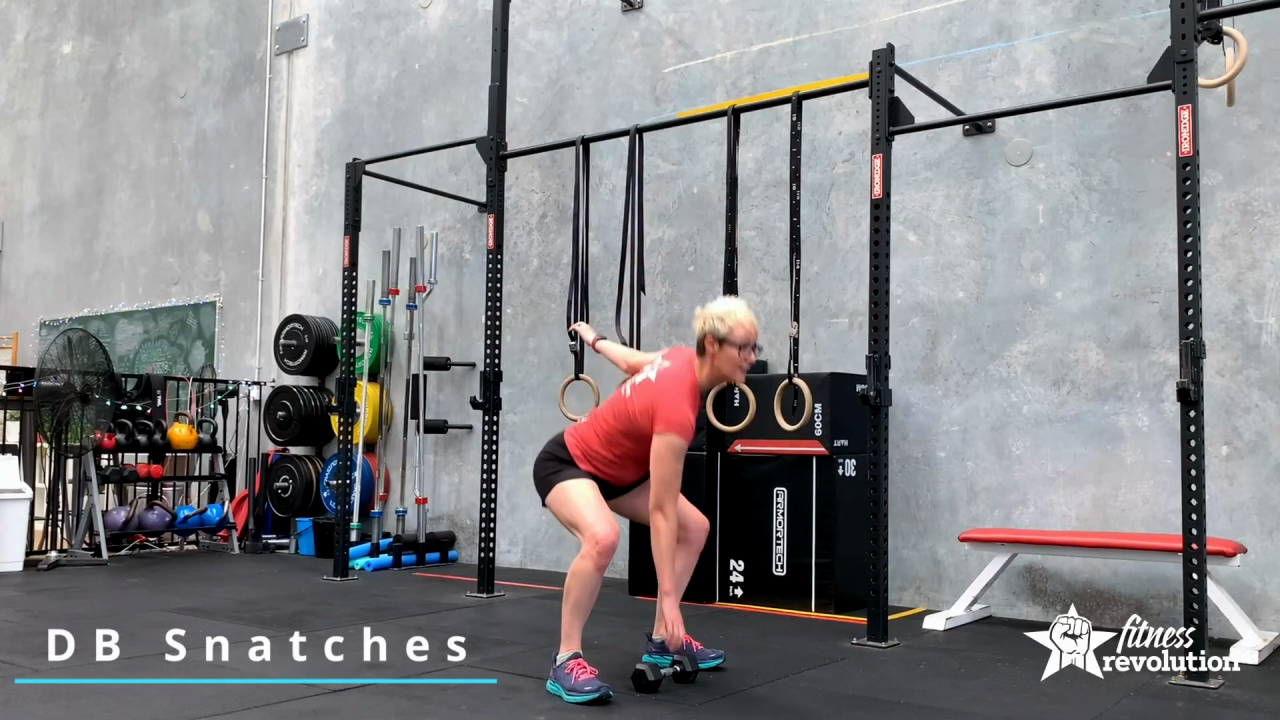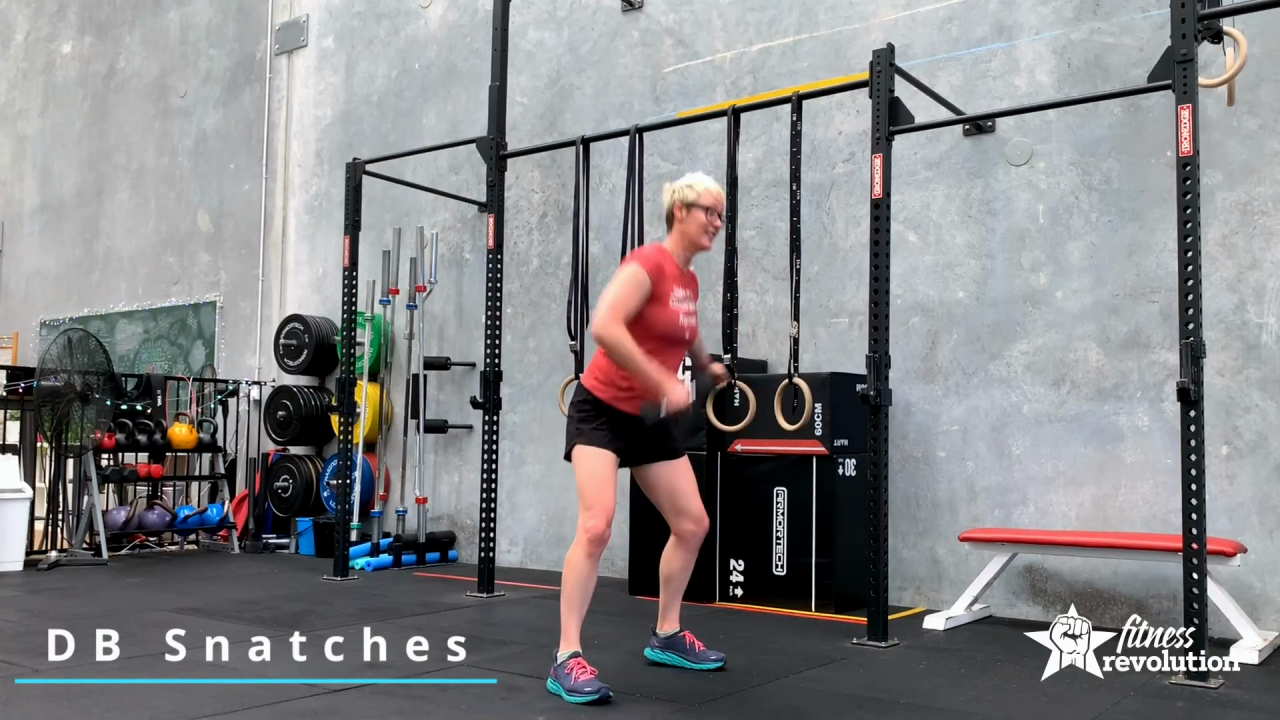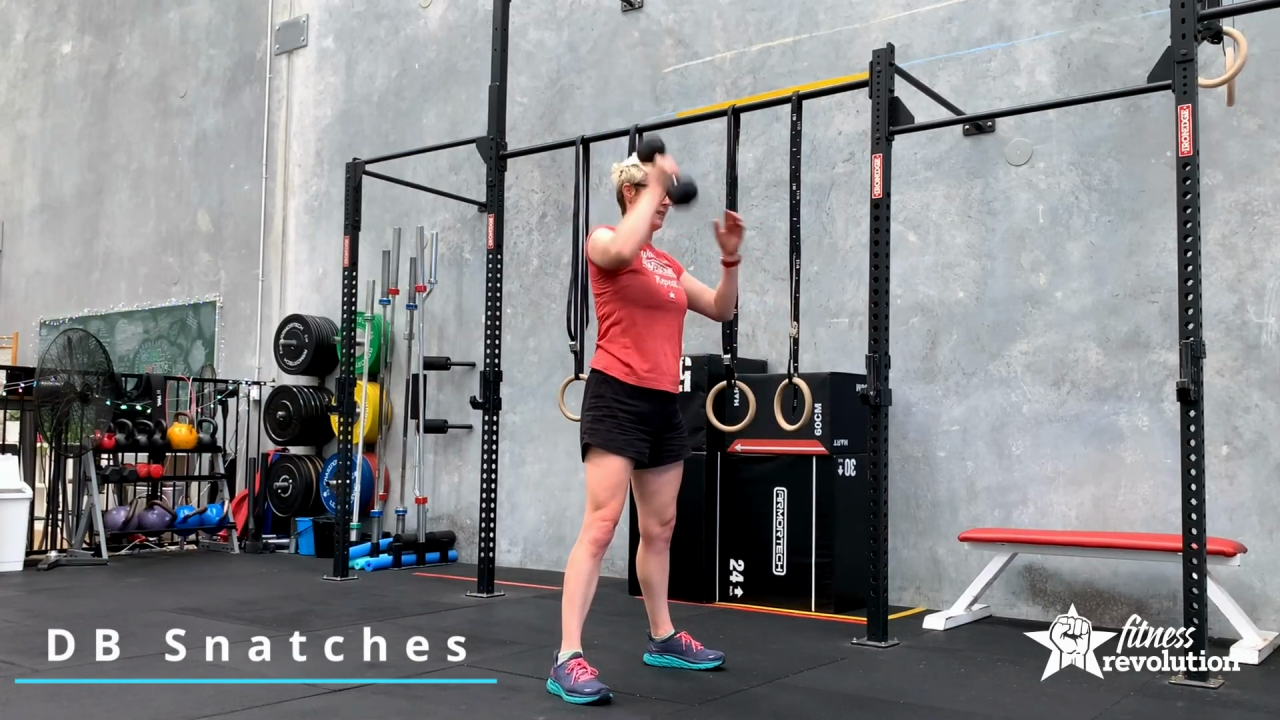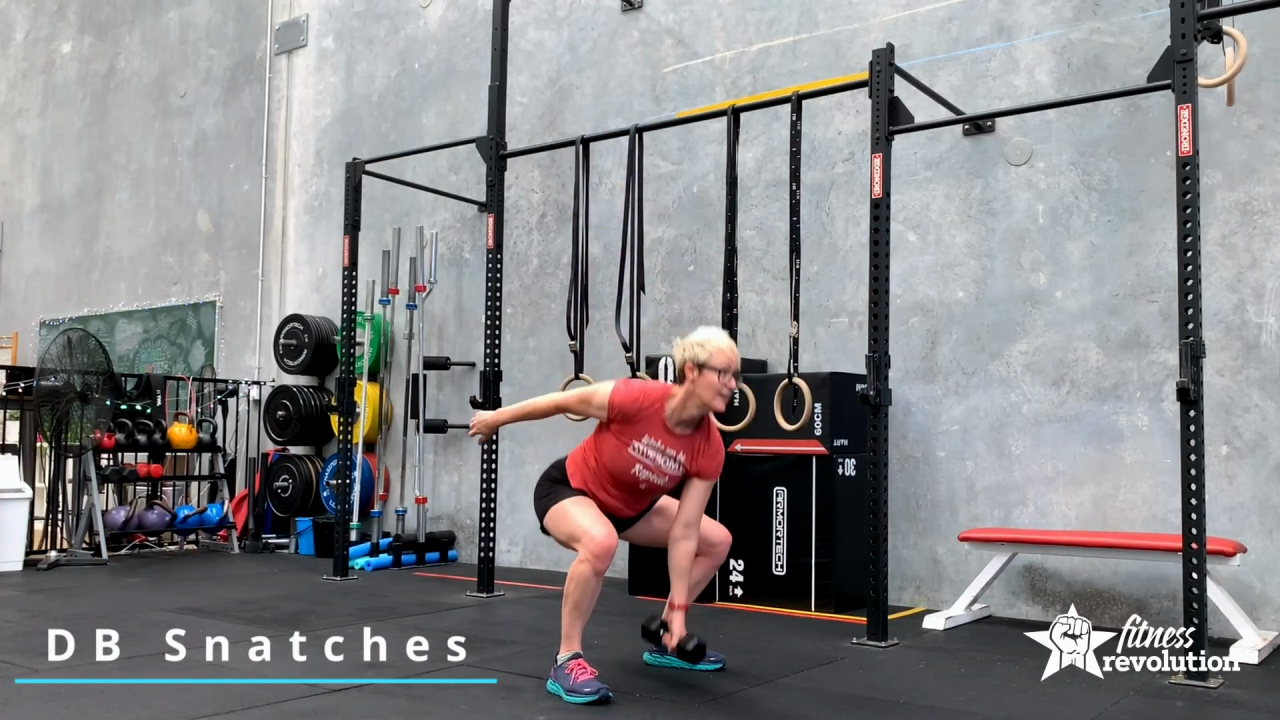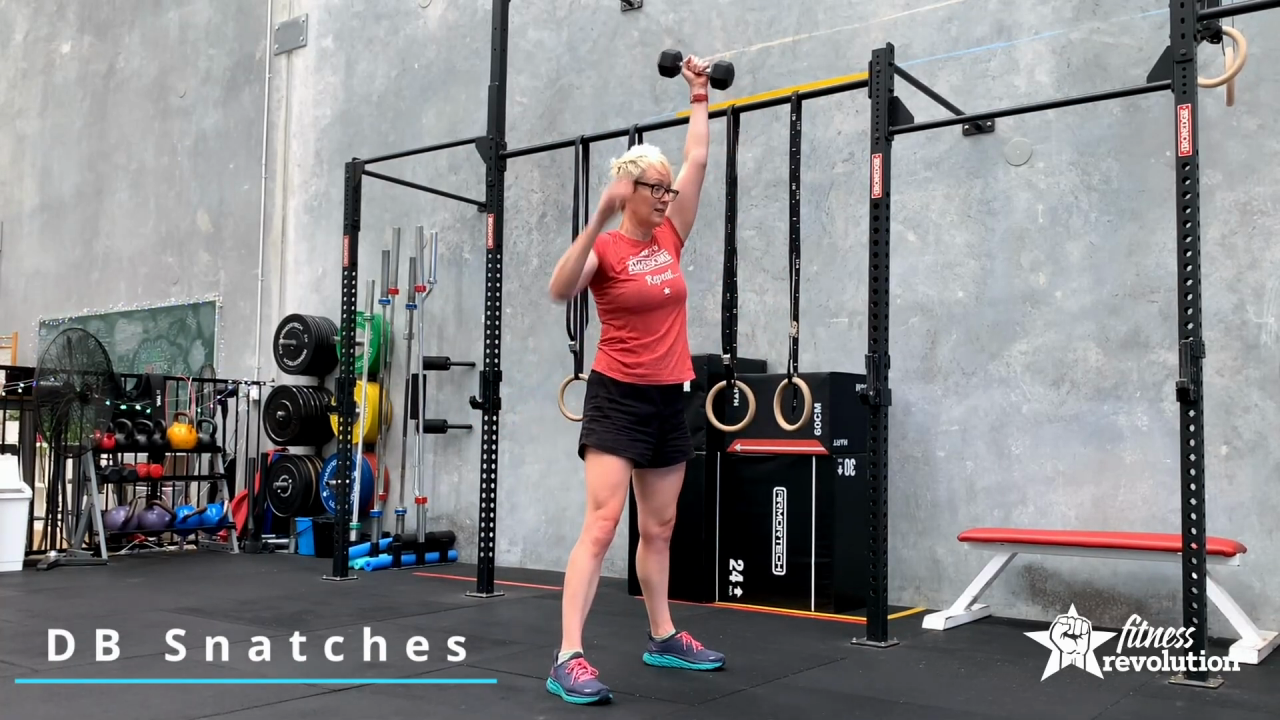
dt=1s
person 1, frame 1
left shoulder: (685, 359)
right shoulder: (677, 408)
left elbow: (632, 362)
right elbow: (662, 513)
left wrist: (596, 340)
right wrist: (668, 598)
left hip: (612, 468)
right hip: (565, 465)
left knee: (696, 529)
right knee: (602, 538)
left ankle: (662, 638)
right ankle: (567, 659)
person 1, frame 2
left shoulder: (688, 277)
right shoulder: (646, 262)
right elbow: (603, 329)
left wrist: (706, 365)
right wrist: (662, 382)
left hip: (651, 418)
right hip: (603, 409)
left knee: (694, 525)
right knee: (596, 526)
left ankle: (668, 636)
right ankle: (567, 658)
person 1, frame 3
left shoulder: (666, 258)
right shoulder: (605, 238)
left elbow: (721, 310)
right elbow: (626, 247)
left wrist: (729, 257)
right wrist: (653, 193)
left hip: (664, 403)
right hip: (617, 396)
left knee: (659, 529)
right knee: (601, 527)
left ankle: (663, 639)
right ankle: (567, 660)
person 1, frame 4
left shoulder: (709, 447)
right shoulder: (632, 400)
left elbow: (683, 532)
right elbow: (559, 402)
left wrist: (677, 611)
right wrist: (496, 418)
right hip: (566, 490)
left knee: (717, 541)
right knee: (600, 543)
left ankle: (665, 641)
right ankle: (567, 660)
person 1, frame 5
left shoulder: (669, 240)
right shoulder: (604, 246)
left elbow: (698, 162)
right elbow: (560, 289)
left wrist: (698, 97)
right wrist: (593, 233)
left hip: (667, 401)
right hip: (617, 398)
left knee: (659, 529)
right knee: (600, 528)
left ankle: (662, 637)
right ankle: (568, 659)
